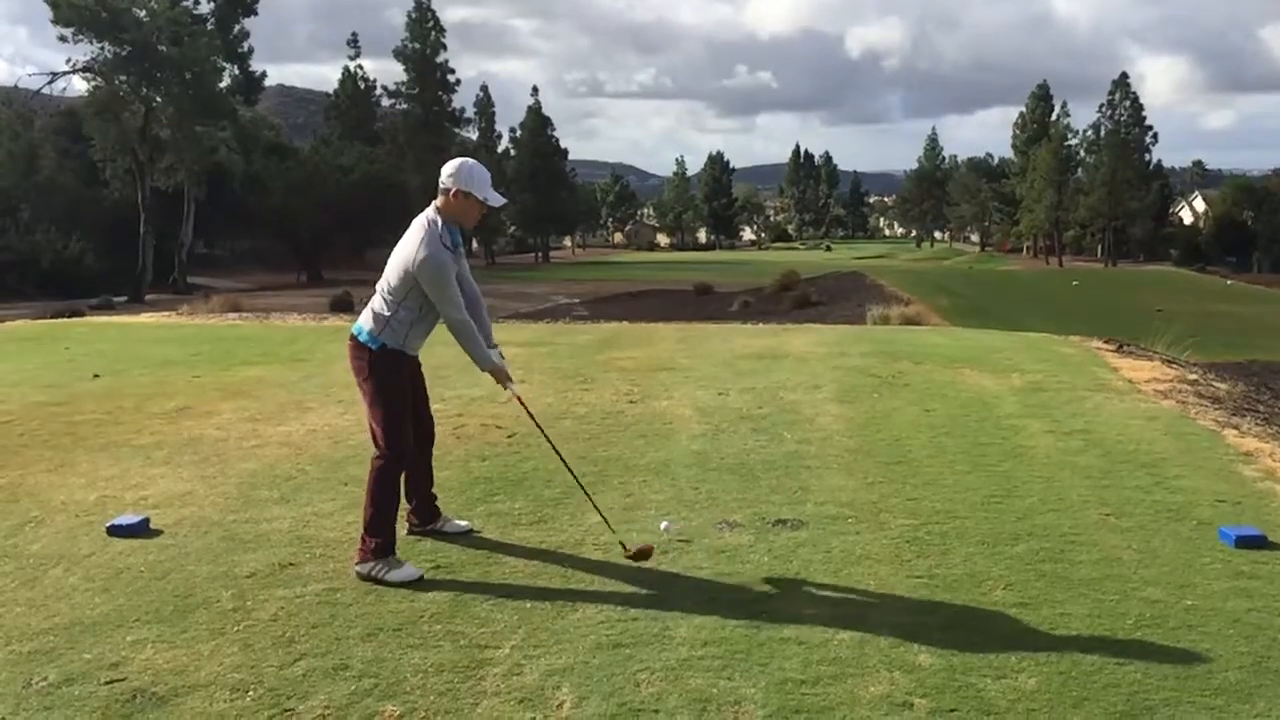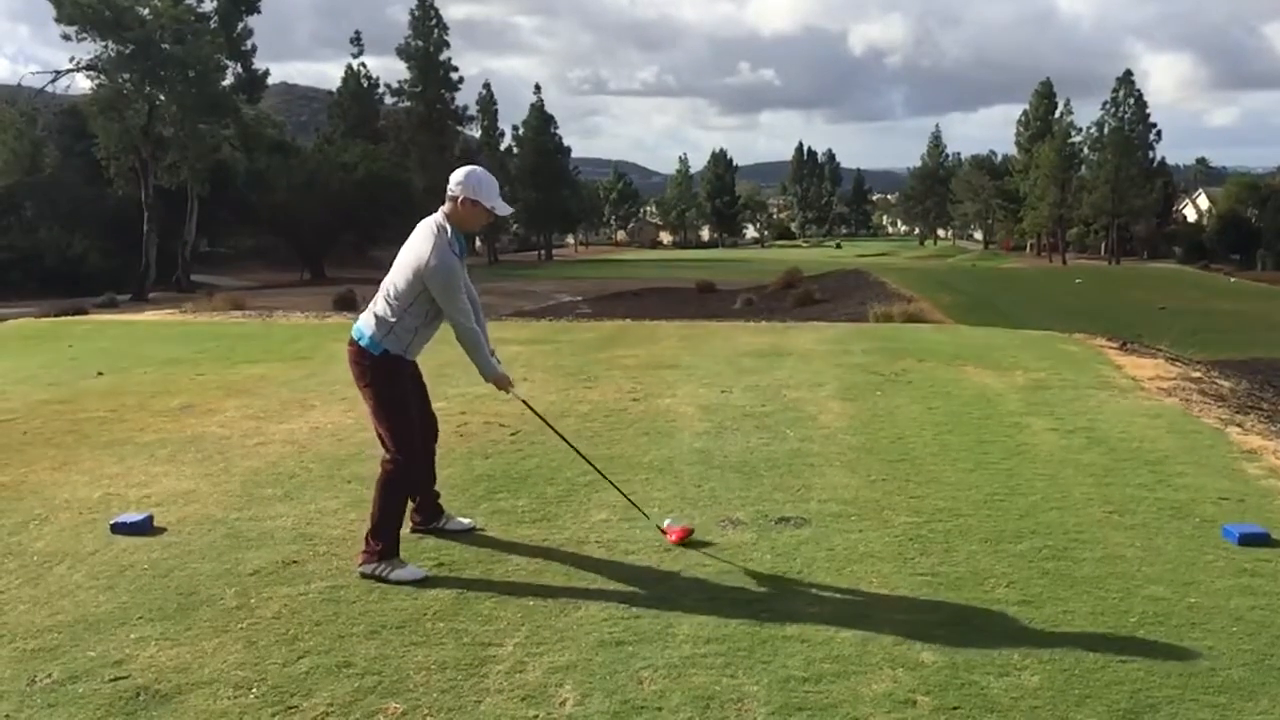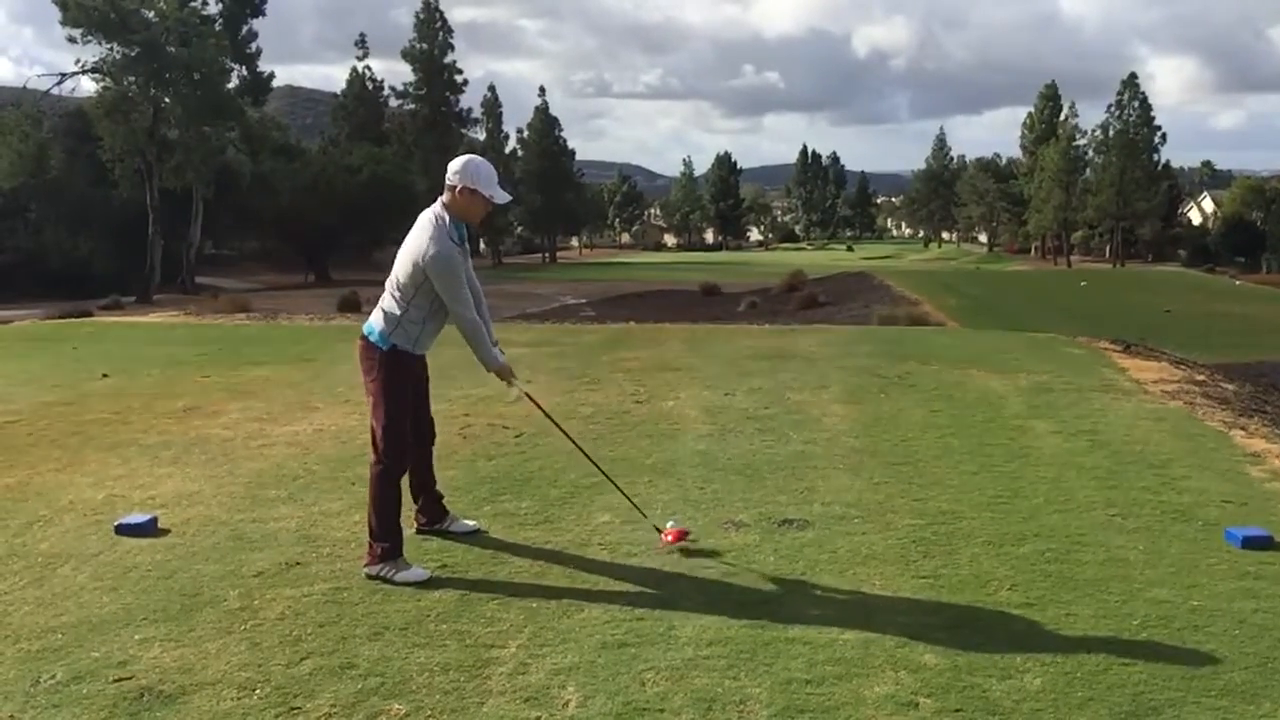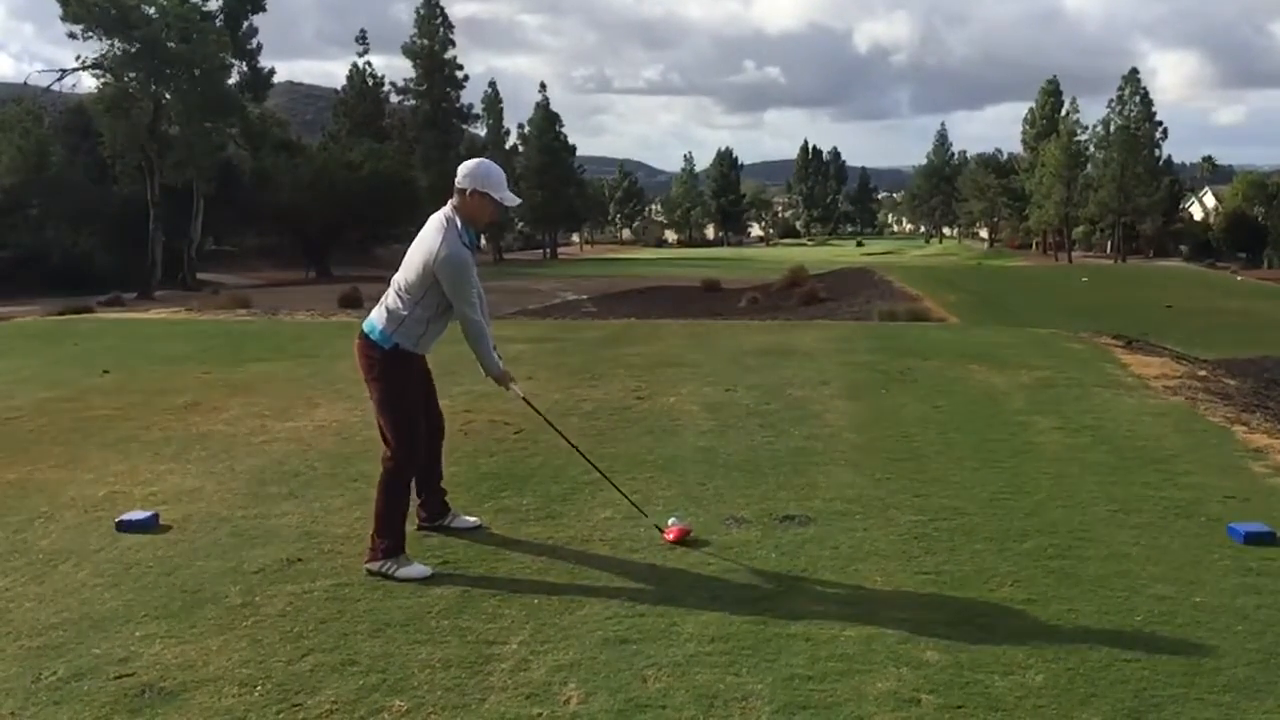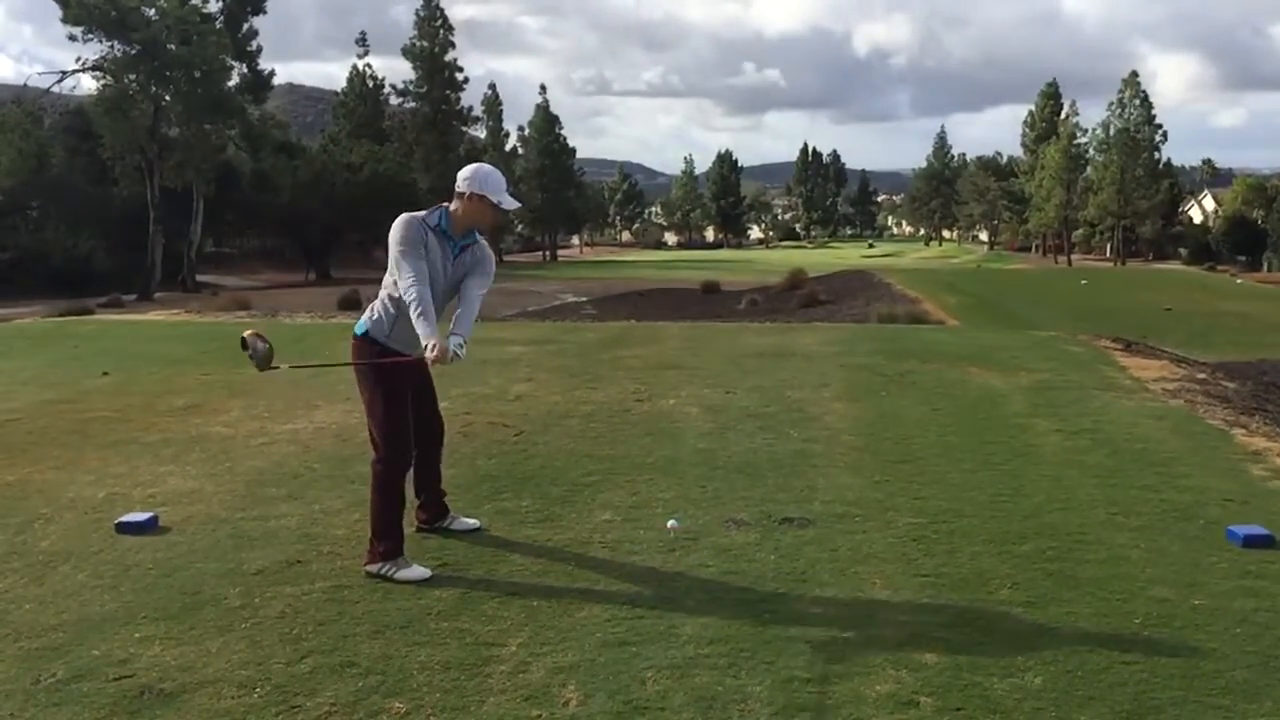
dt=1s
person 1, frame 1
left shoulder: (445, 231)
right shoulder: (430, 251)
left elbow: (470, 294)
right elbow: (456, 317)
left wrist: (494, 350)
right wrist: (488, 364)
left hip: (399, 349)
right hip: (378, 350)
left knee: (421, 435)
right knee: (394, 447)
left ankle: (423, 515)
right ankle: (374, 553)
person 1, frame 2
left shoulder: (440, 230)
right shoulder: (439, 257)
left elbow: (470, 299)
right elbow: (463, 324)
left wrist: (490, 356)
right wrist: (491, 372)
left hip: (393, 350)
right hip: (377, 354)
left knee: (424, 432)
right knee: (402, 451)
left ankle: (427, 513)
right ankle: (377, 554)
person 1, frame 3
left shoulder: (448, 225)
right shoulder: (438, 247)
left elbow: (472, 291)
right elbow: (463, 314)
left wrist: (494, 347)
right wrist: (493, 362)
left hip: (407, 350)
right hip: (388, 351)
left knee: (421, 436)
right knee: (392, 451)
left ankle: (431, 514)
right ankle: (382, 556)
person 1, frame 4
left shoulder: (451, 224)
right shoulder: (451, 251)
left elbow: (476, 299)
right elbow: (469, 317)
left wrist: (492, 353)
right wrist: (492, 366)
left hip: (404, 347)
right hip: (387, 350)
left knee: (431, 429)
right knee: (404, 447)
left ankle: (433, 510)
right ankle: (384, 552)
person 1, frame 5
left shoulder: (481, 255)
right shoulder: (410, 227)
left elbow: (470, 301)
right elbow: (414, 288)
left wrist: (455, 343)
right wrist: (432, 337)
left hip: (413, 352)
right hip: (377, 346)
left knee: (431, 433)
right knee: (394, 450)
left ankle: (432, 513)
right ankle: (383, 554)
